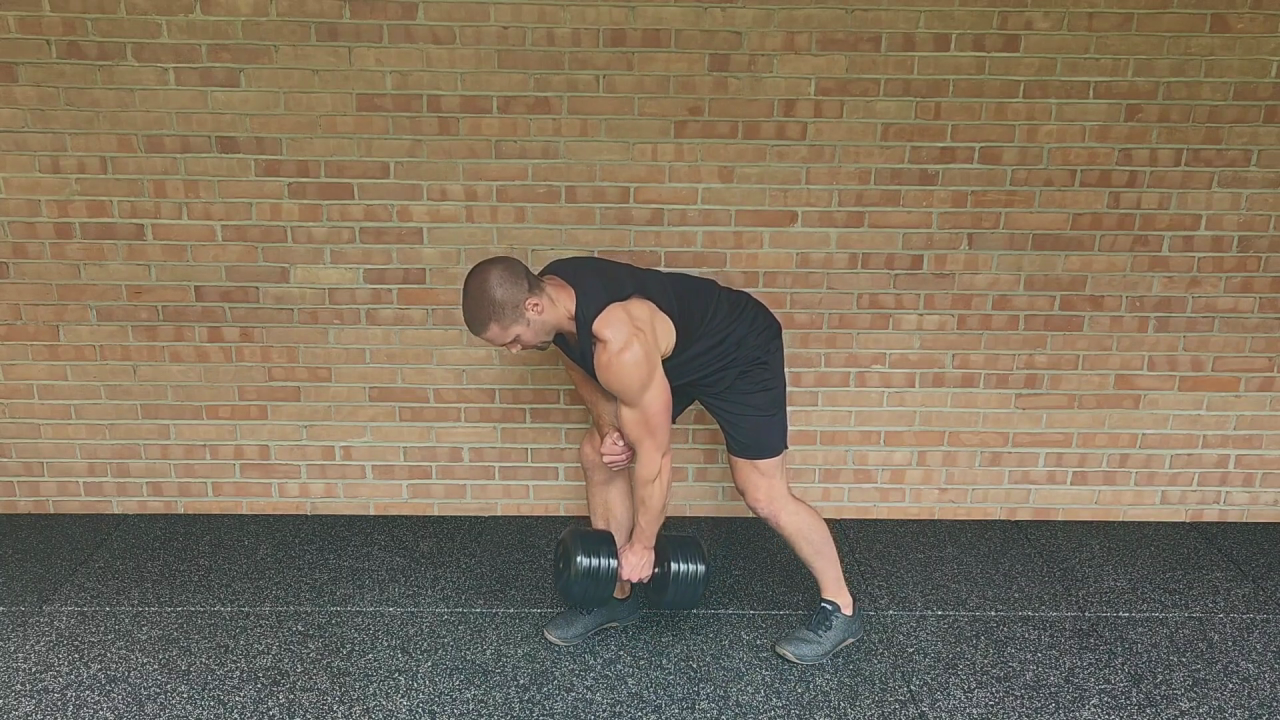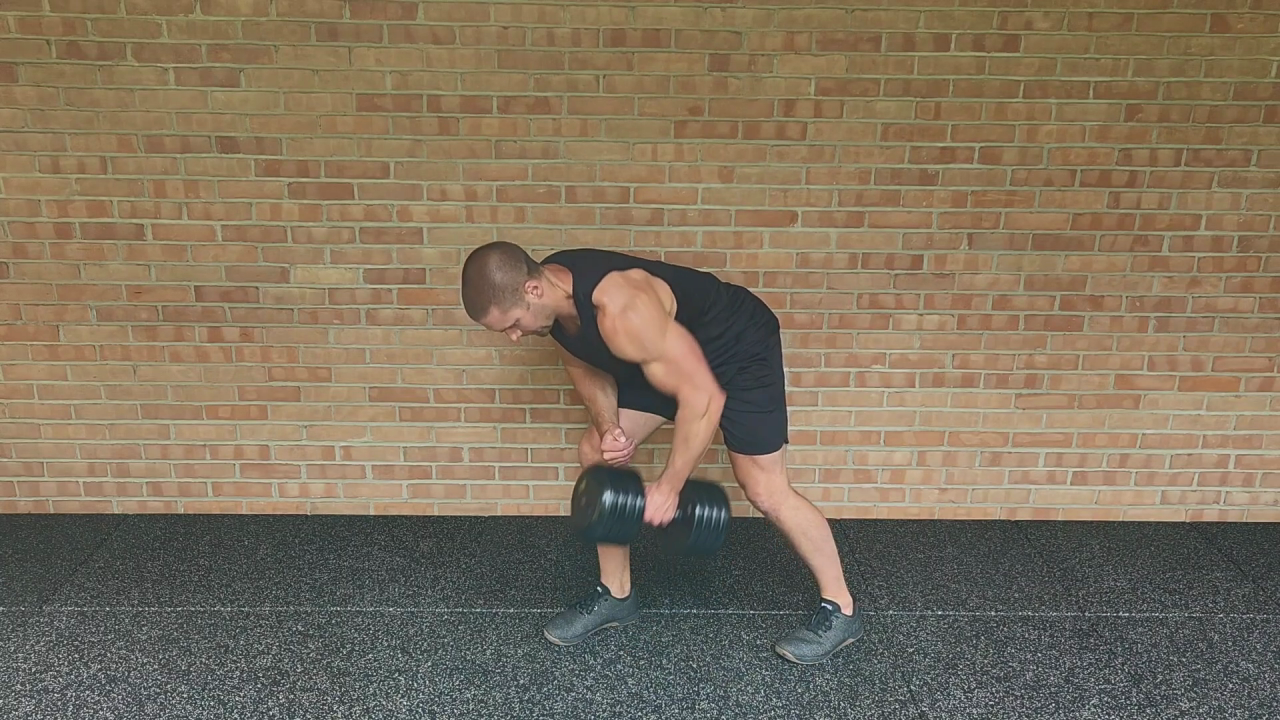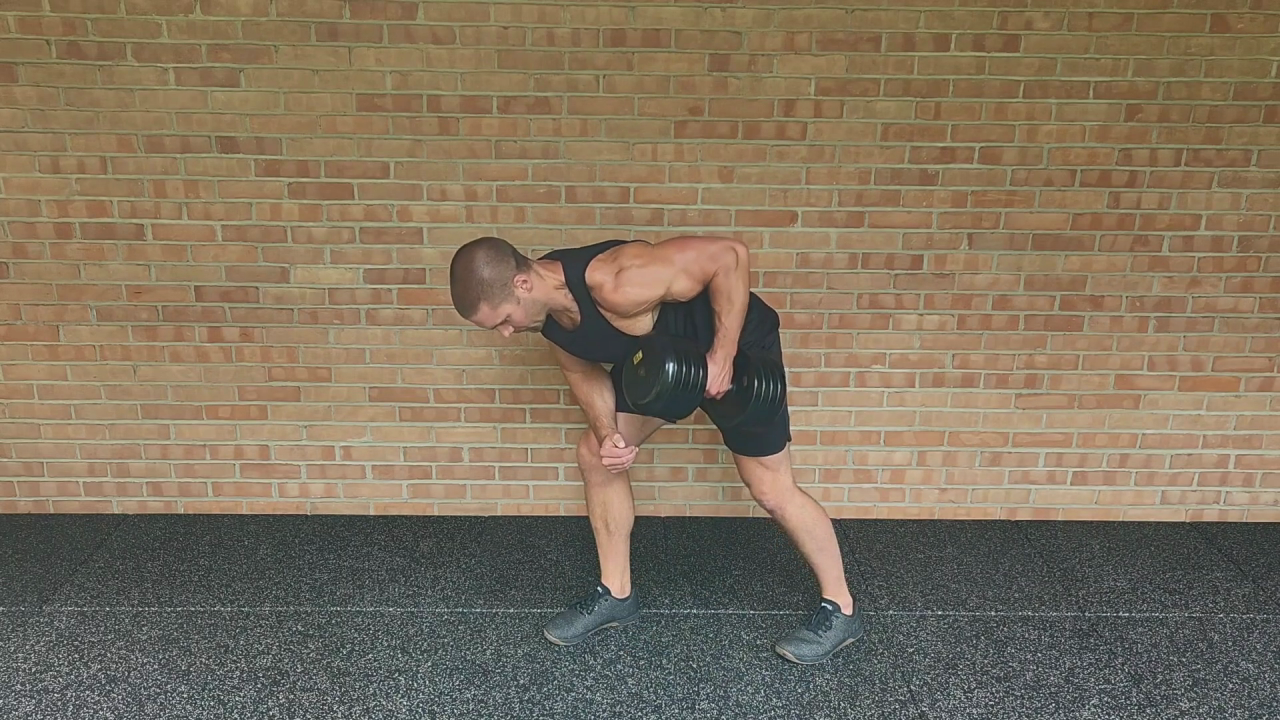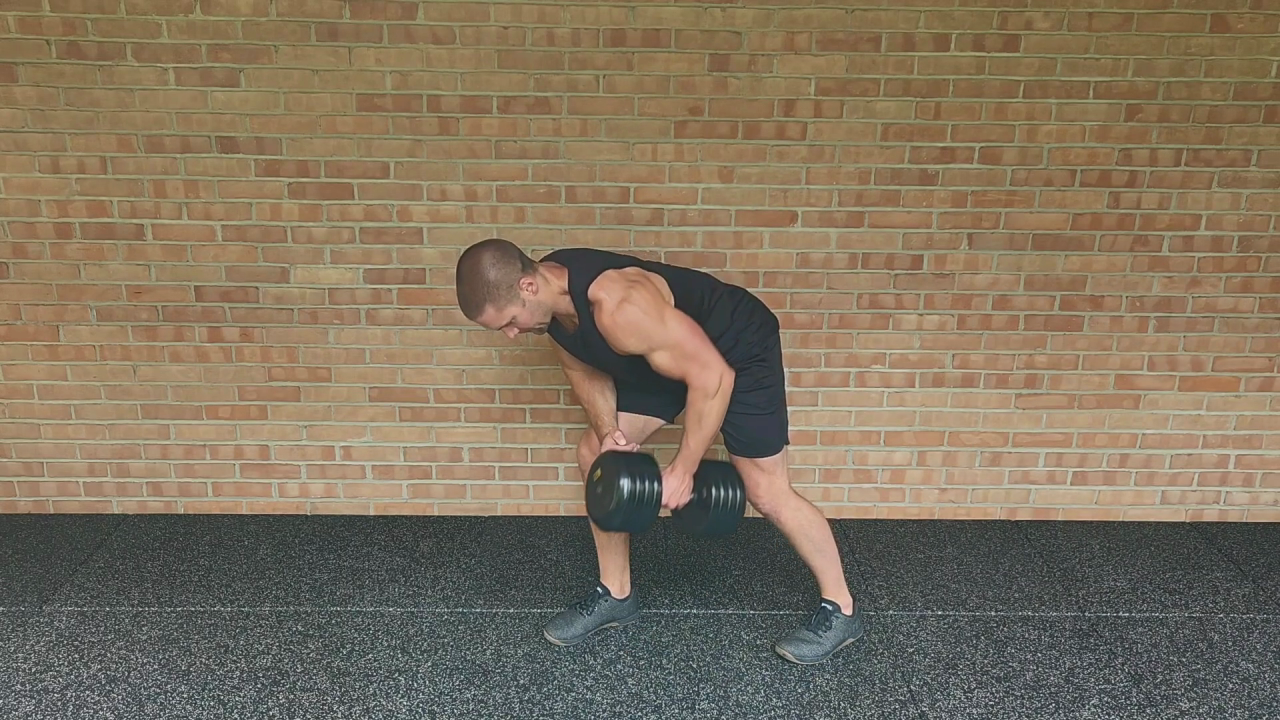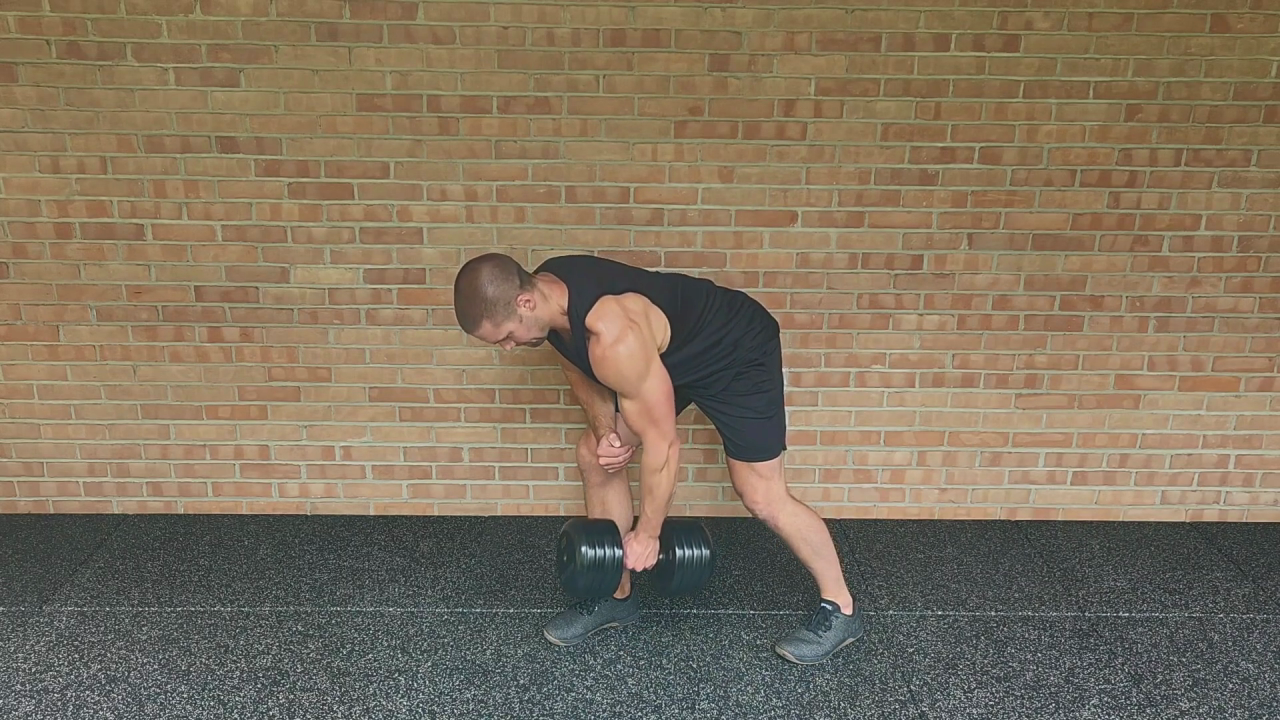
dt=0.4s
person 1, frame 1
left shoulder: (621, 344)
right shoulder: (552, 293)
left elbow: (654, 455)
right elbow: (582, 364)
left wrist: (642, 546)
right wrist: (607, 428)
left hip: (740, 352)
right hip: (674, 353)
left knee: (764, 496)
right knee: (597, 455)
left ankle: (841, 608)
right ankle: (616, 595)
person 1, frame 2
left shoulder: (619, 312)
right shoulder: (551, 288)
left elbow: (705, 399)
right elbow: (582, 363)
left wrist: (667, 488)
right wrist: (607, 427)
left hip: (737, 347)
right hip: (670, 347)
left knee: (765, 491)
right knee: (595, 452)
left ankle: (840, 609)
right ankle: (616, 593)
person 1, frame 3
left shoulder: (614, 284)
right shoulder: (544, 303)
left elbow: (729, 254)
right elbow: (582, 370)
left wrist: (722, 357)
right wrist: (607, 432)
left hip: (736, 344)
left knee: (771, 490)
right knee: (595, 456)
left ankle: (841, 608)
right ankle: (616, 594)
person 1, frame 4
left shoulder: (617, 308)
right shoulder: (548, 295)
left elbow: (714, 377)
right elbow: (583, 368)
left wrist: (681, 471)
right wrist: (608, 432)
left hip: (740, 347)
right hip: (663, 354)
left knee: (766, 493)
right knee: (594, 455)
left ankle: (841, 608)
right ankle: (615, 594)
person 1, frame 5
left shoulder: (614, 338)
right shoulder: (548, 293)
left elbow: (661, 443)
right elbow: (579, 366)
left wrist: (647, 535)
right wrist: (604, 430)
left hip: (737, 353)
right hip: (670, 353)
left knee: (763, 498)
right knee: (594, 456)
left ankle: (841, 608)
right ankle: (615, 594)
